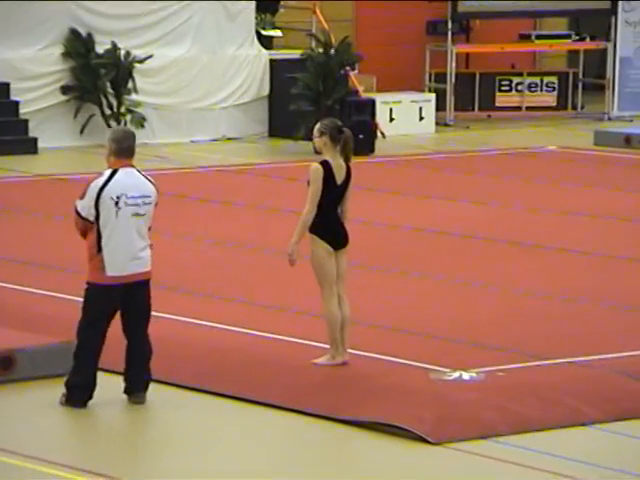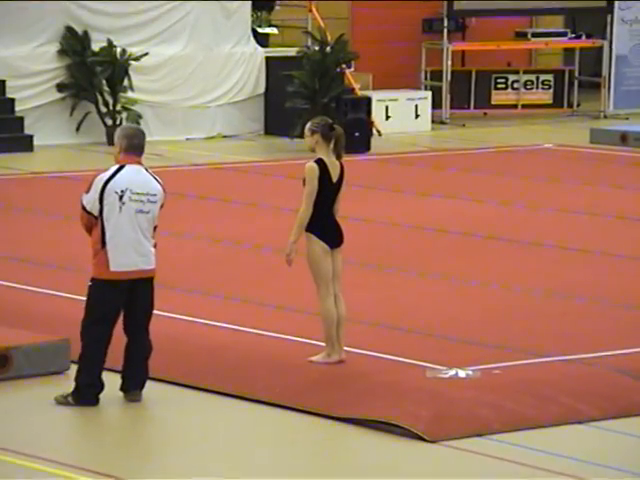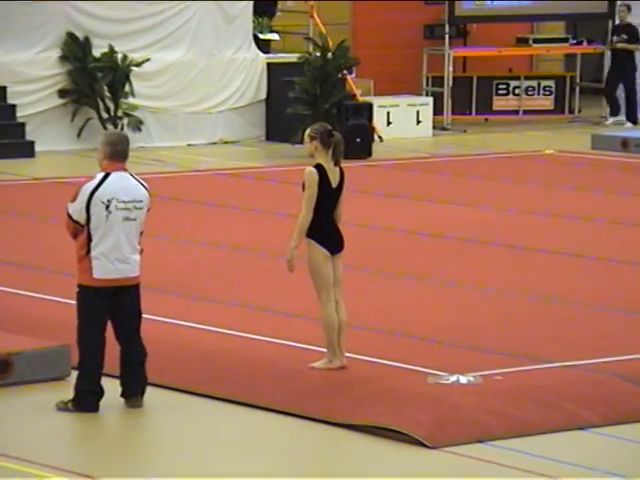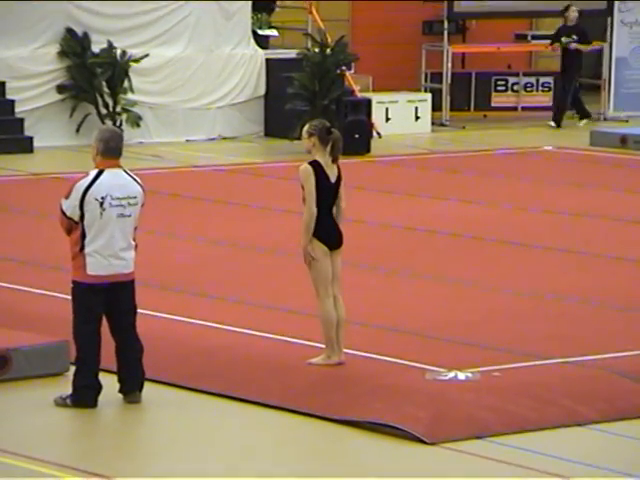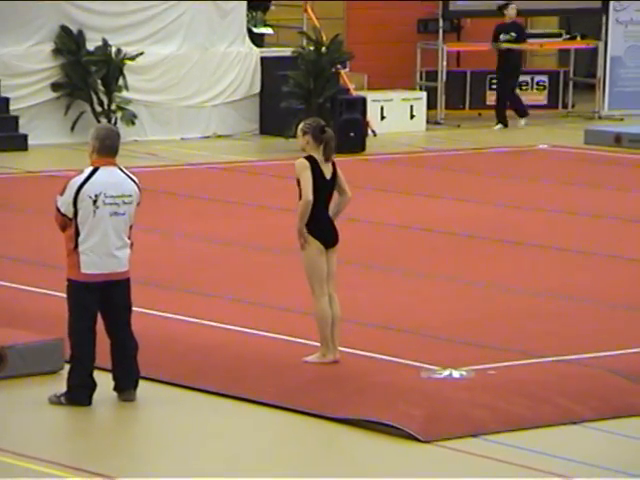
dt=0.7s
person 1, frame 1
left shoulder: (100, 185)
right shoulder: (150, 186)
left elbow: (81, 225)
left hip: (106, 273)
right hip: (139, 271)
left knee: (91, 335)
right knee: (138, 332)
left ankle: (78, 393)
right ankle: (137, 389)
person 1, frame 2
left shoulder: (106, 180)
right shoulder: (156, 185)
left elbow: (87, 220)
left hip: (110, 269)
right hip: (144, 268)
left knee: (96, 332)
right knee: (138, 331)
left ankle: (86, 392)
right ankle: (134, 387)
person 1, frame 3
left shoulder: (92, 188)
right shoulder: (142, 190)
left elbow: (72, 227)
left hip: (96, 275)
right hip: (129, 274)
left knee: (91, 338)
right knee: (130, 335)
left ankle: (86, 399)
right ankle: (134, 392)
person 1, frame 4
left shoulder: (86, 185)
right shoulder: (136, 185)
left elbow: (67, 224)
left hip: (90, 272)
right hip: (124, 270)
left knee: (87, 334)
right knee: (126, 331)
left ankle: (85, 394)
right ankle: (132, 387)
person 1, frame 5
left shoulder: (80, 183)
right shoulder: (132, 184)
left elbow: (61, 220)
left hip: (85, 270)
right hip: (119, 269)
left knee: (82, 333)
right knee: (121, 329)
left ankle: (79, 392)
right ankle: (127, 385)
person 2, frame 1
left shoulder: (318, 169)
right shoulder: (346, 168)
left elbow: (310, 210)
left wrist: (294, 241)
left hip: (322, 235)
right hip: (340, 233)
left knee: (329, 295)
right knee: (340, 293)
left ankle: (335, 353)
right ankle: (343, 350)
person 2, frame 2
left shoulder: (313, 167)
right shoulder: (338, 165)
left elbow: (307, 209)
left wrist: (292, 241)
left hip: (318, 234)
right hip: (335, 231)
left knee: (325, 294)
right knee: (336, 292)
left ankle: (331, 351)
right ankle: (339, 348)
person 2, frame 3
left shoulder: (312, 173)
right shoulder: (339, 171)
left elbow: (307, 214)
left wrist: (293, 246)
left hip: (319, 240)
right hip: (336, 237)
left knee: (326, 300)
right knee: (337, 298)
left ankle: (332, 357)
right ankle: (340, 354)
person 2, frame 4
left shoulder: (308, 169)
right shoulder: (335, 167)
left elbow: (311, 210)
right elbow: (340, 206)
left wrist: (305, 243)
right wrist: (333, 229)
left hip: (320, 236)
right hip: (335, 234)
left knee: (324, 297)
right knee: (335, 294)
left ankle: (331, 353)
right ankle: (338, 350)
person 2, frame 5
left shoulder: (304, 163)
right shoulder: (330, 163)
left elbow: (307, 199)
right elbow: (346, 195)
left wrist: (300, 226)
left hip: (314, 233)
right hip: (330, 231)
left knee: (319, 294)
right knee: (330, 292)
left ankle: (326, 351)
right ankle: (333, 348)
